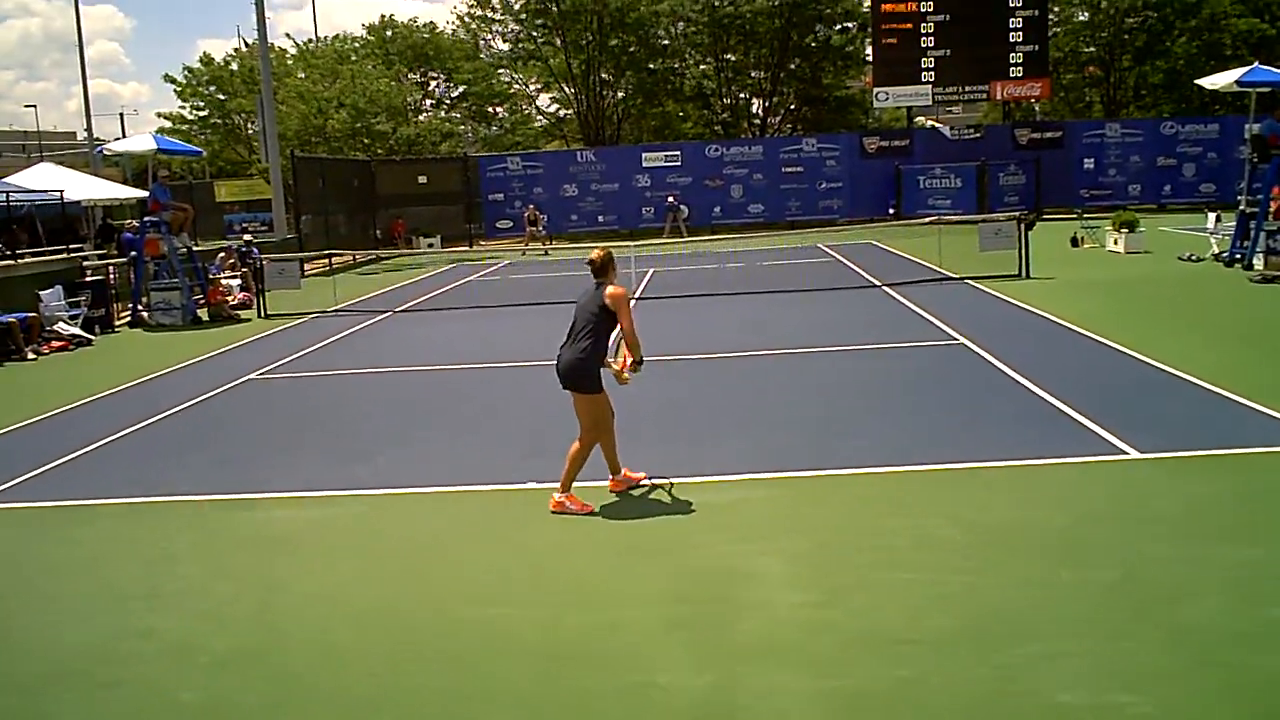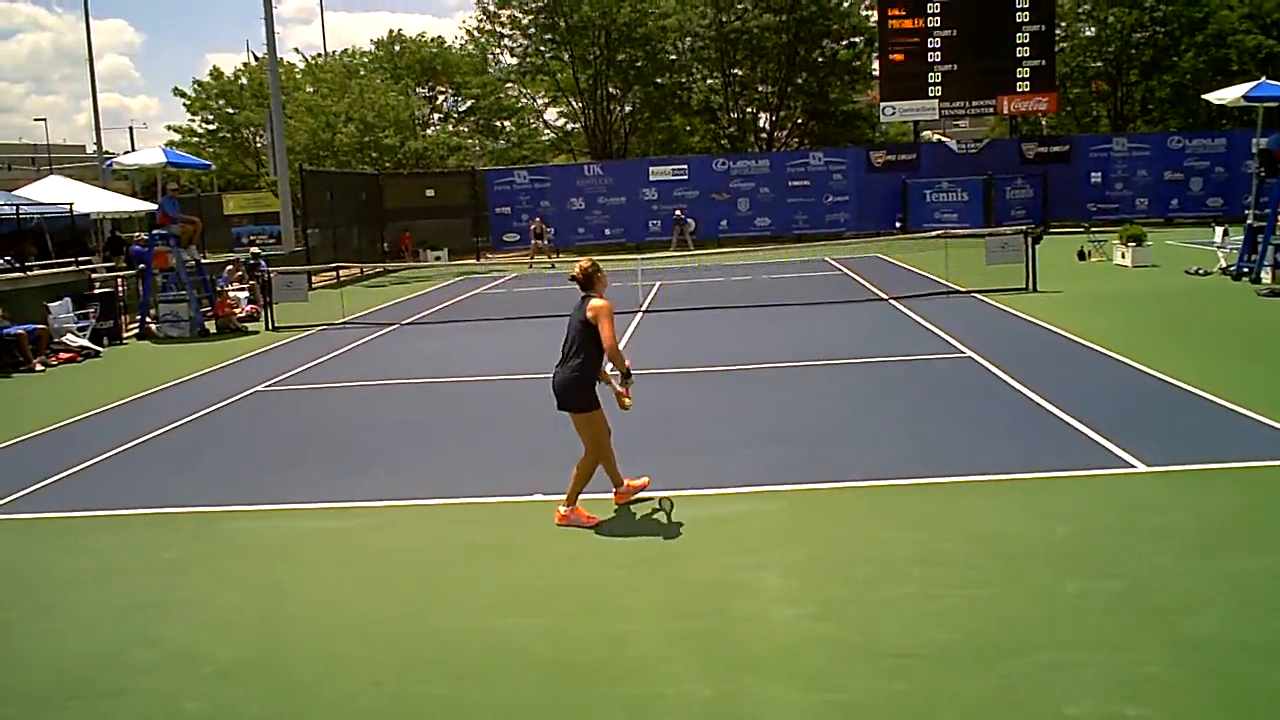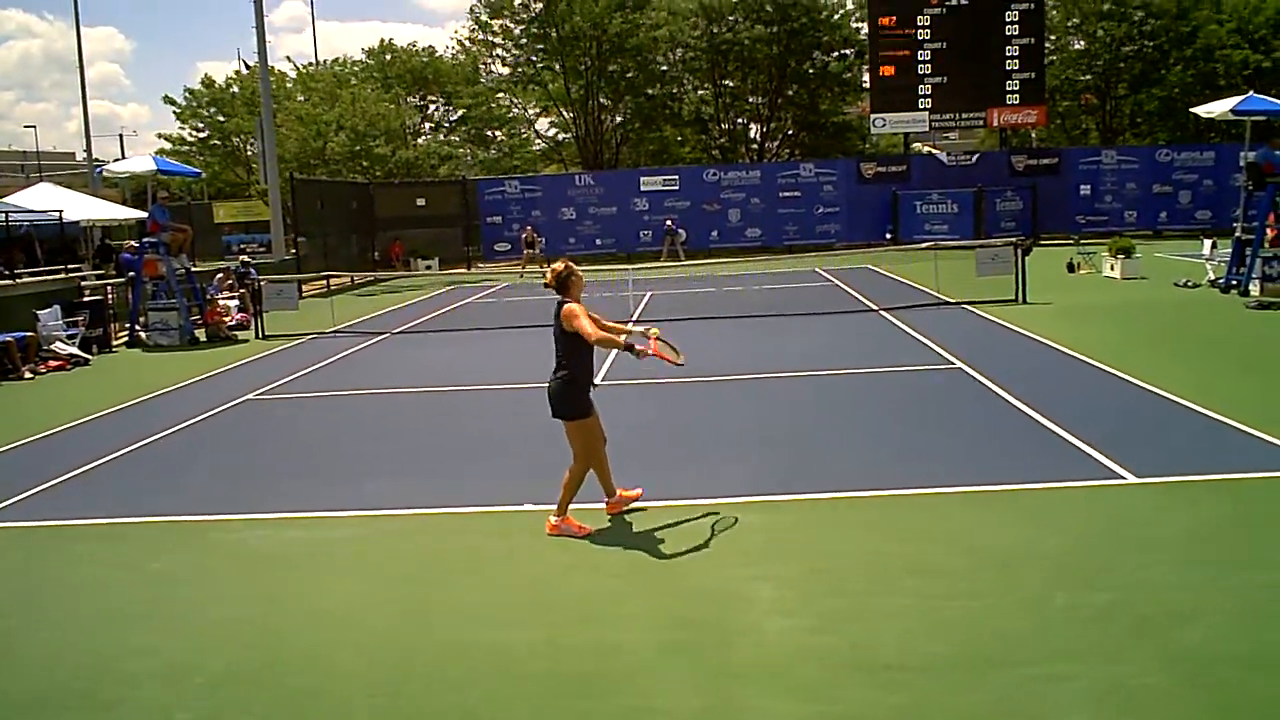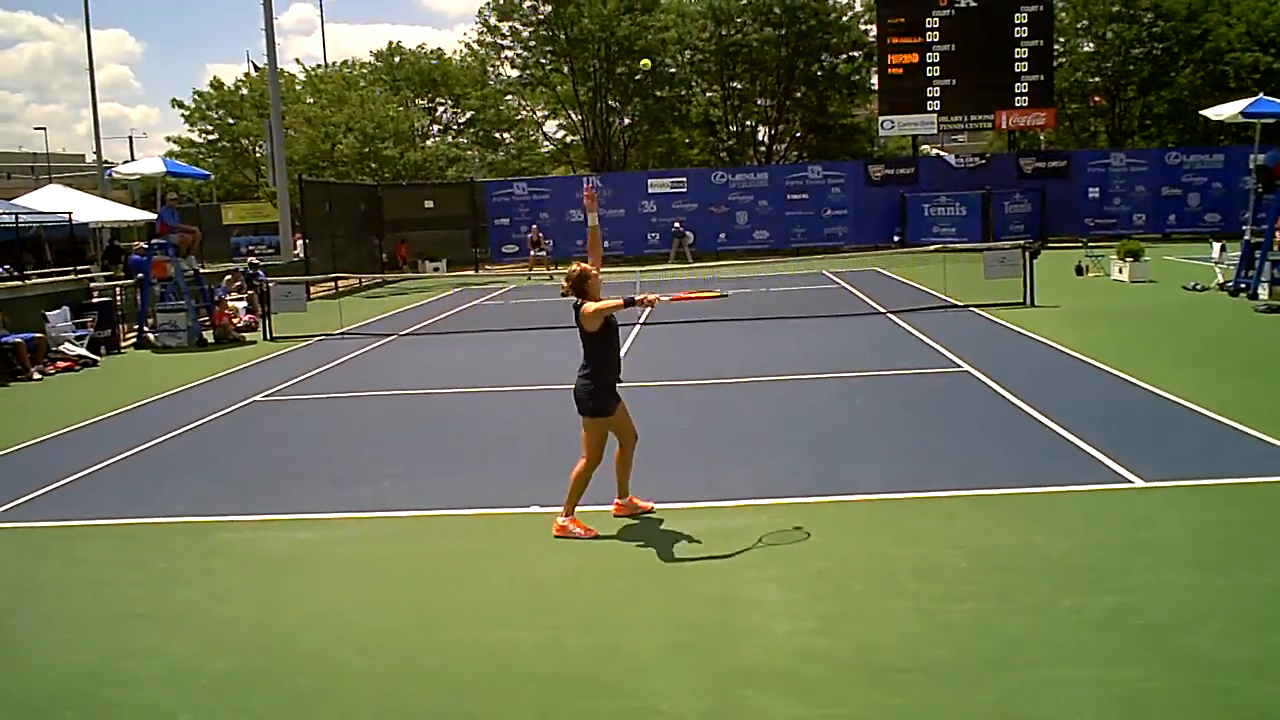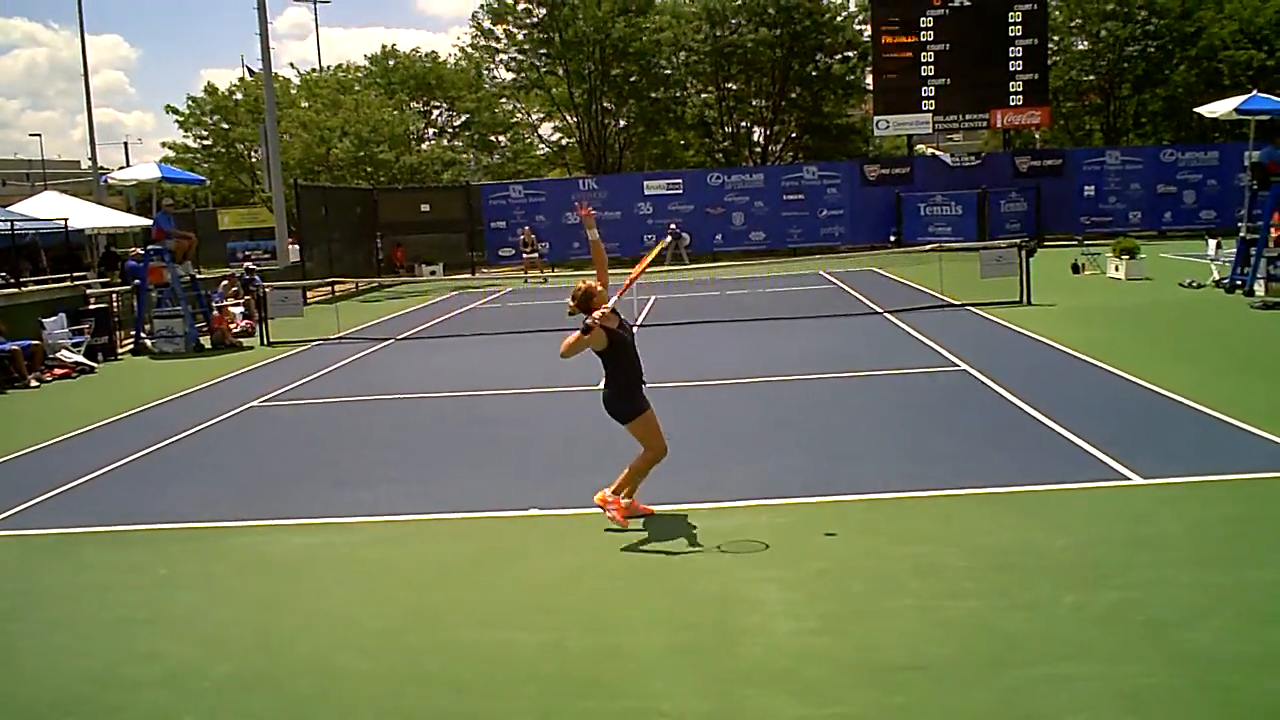
dt=0.3s
person 1, frame 1
left shoulder: (588, 295)
right shoulder: (617, 293)
right elbow: (629, 336)
left wrist: (611, 367)
right wrist: (637, 360)
left hip: (567, 361)
right hip: (581, 367)
left knee: (606, 418)
right knee: (590, 434)
left ankle: (618, 476)
right ankle: (561, 495)
person 1, frame 2
left shoulder: (584, 306)
right shoulder: (600, 305)
right elbow: (610, 348)
left wrist: (615, 386)
right wrist: (626, 373)
left hip: (569, 380)
right hip: (576, 384)
left knee: (603, 435)
right knee: (595, 450)
left ankle: (621, 487)
right ankle: (567, 509)
person 1, frame 3
left shoulder: (569, 308)
right shoulder: (571, 309)
left elbow: (604, 325)
right elbow: (597, 337)
left wrist: (633, 330)
right wrist: (630, 347)
left hip: (571, 389)
right hip: (569, 392)
left knee: (598, 443)
right knee: (583, 458)
left ankle: (613, 497)
right ankle: (558, 518)
person 1, frame 4
left shoulder: (595, 302)
right shoulder: (590, 311)
left elbow: (596, 252)
right elbow: (597, 309)
left wrist: (593, 215)
right wrist: (631, 301)
left hip: (603, 388)
right hip: (593, 392)
left knee: (628, 438)
right knee: (592, 457)
left ankle: (623, 501)
right ankle: (565, 520)
person 1, frame 5
left shoulder: (607, 311)
right shoulder: (596, 331)
left elbow: (601, 263)
right elbow: (564, 351)
left wrist: (591, 229)
right wrist: (588, 328)
left hip: (630, 393)
right hip: (622, 398)
left knee: (654, 445)
right knee: (657, 449)
left ankle: (625, 501)
right ankle: (610, 495)
